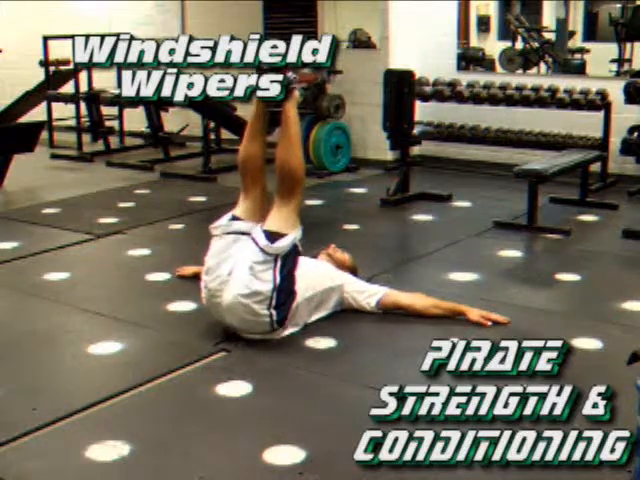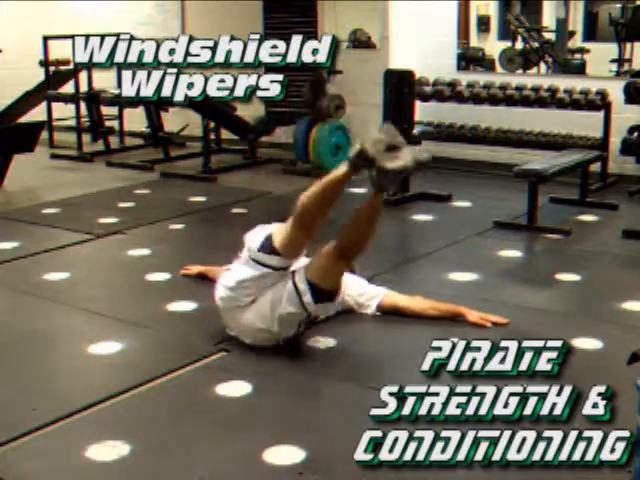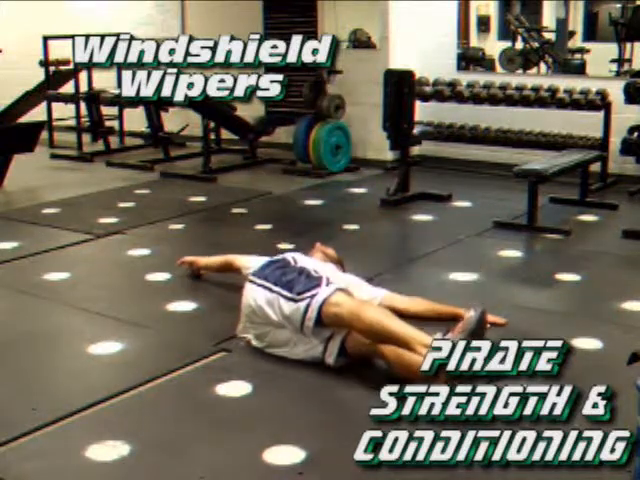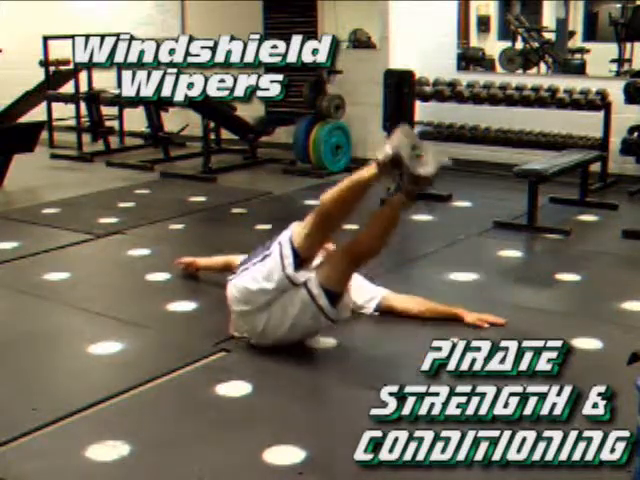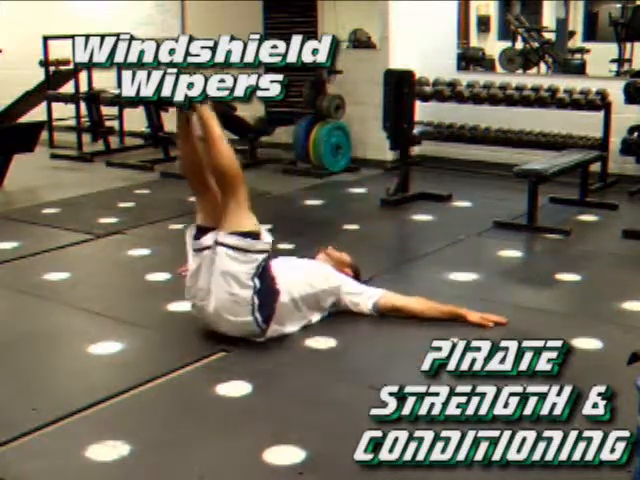
dt=1s
person 1, frame 1
left shoulder: (342, 283)
right shoulder: (298, 267)
left elbow: (406, 300)
left wrist: (465, 310)
left hip: (255, 306)
right hip: (221, 289)
left knee: (288, 191)
right knee: (253, 187)
right ankle: (265, 97)
person 1, frame 2
left shoulder: (347, 282)
right shoulder: (296, 261)
left elbow: (406, 302)
right elbow: (241, 264)
left wrist: (462, 312)
right wrist: (207, 270)
left hip: (268, 322)
right hip: (238, 295)
left knee: (343, 248)
right knee: (304, 220)
left ankle: (382, 181)
right ankle: (357, 165)
person 1, frame 3
left shoulder: (350, 282)
right shoulder: (284, 264)
left elbow: (405, 304)
right elbow: (233, 261)
left wrist: (460, 313)
left hip: (308, 336)
left knee: (382, 345)
right knee: (347, 307)
person 1, frame 4
left shoulder: (345, 282)
right shoulder: (294, 258)
left elbow: (403, 303)
right elbow: (234, 260)
left wrist: (460, 313)
left hip: (279, 324)
right hip: (250, 296)
right knee: (322, 220)
left ankle: (403, 191)
right ankle: (382, 166)
person 1, frame 5
left shoulder: (337, 284)
right shoulder: (295, 266)
left elbow: (401, 304)
left wrist: (463, 313)
right wrist: (206, 263)
left hip: (243, 309)
right hip: (210, 296)
left knee: (233, 191)
right knee: (208, 191)
